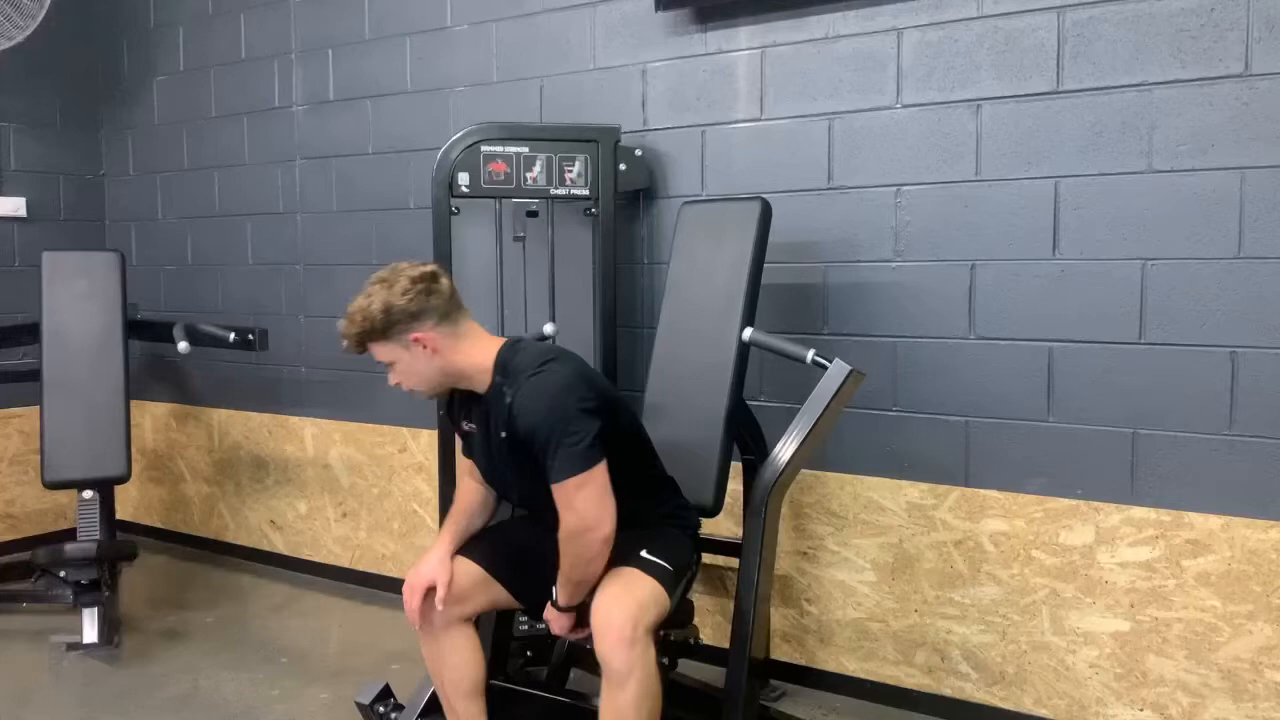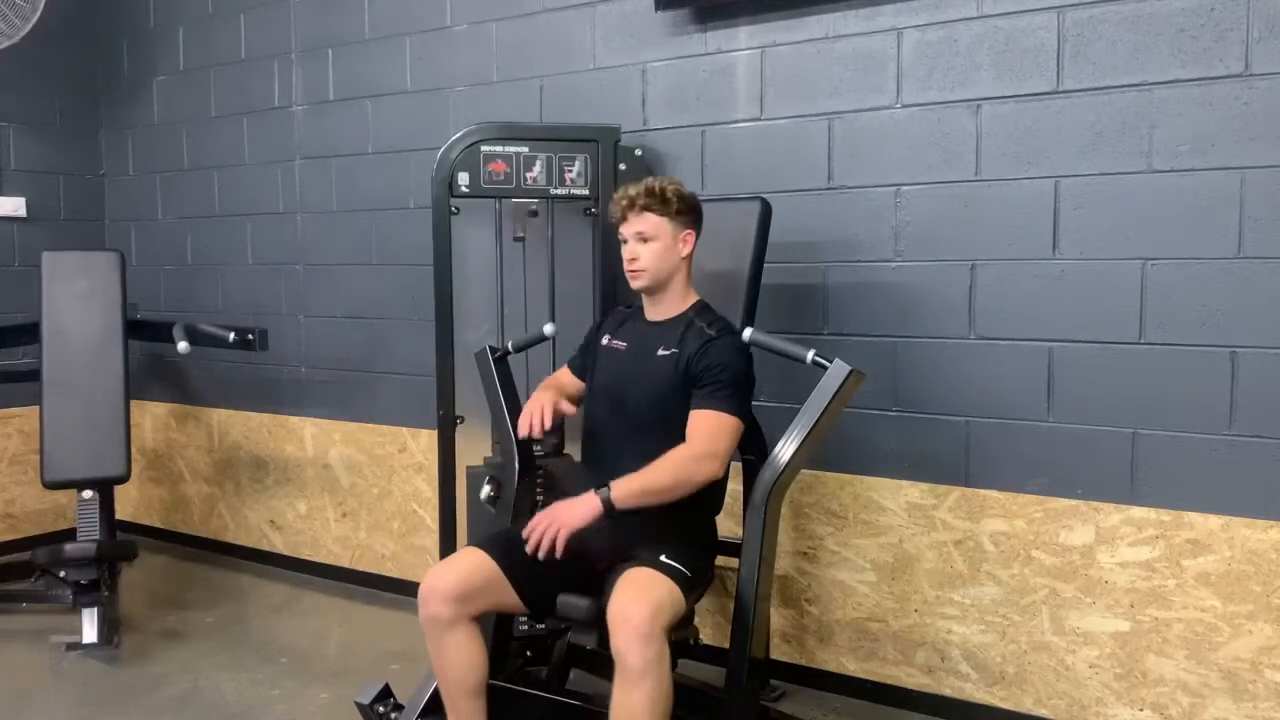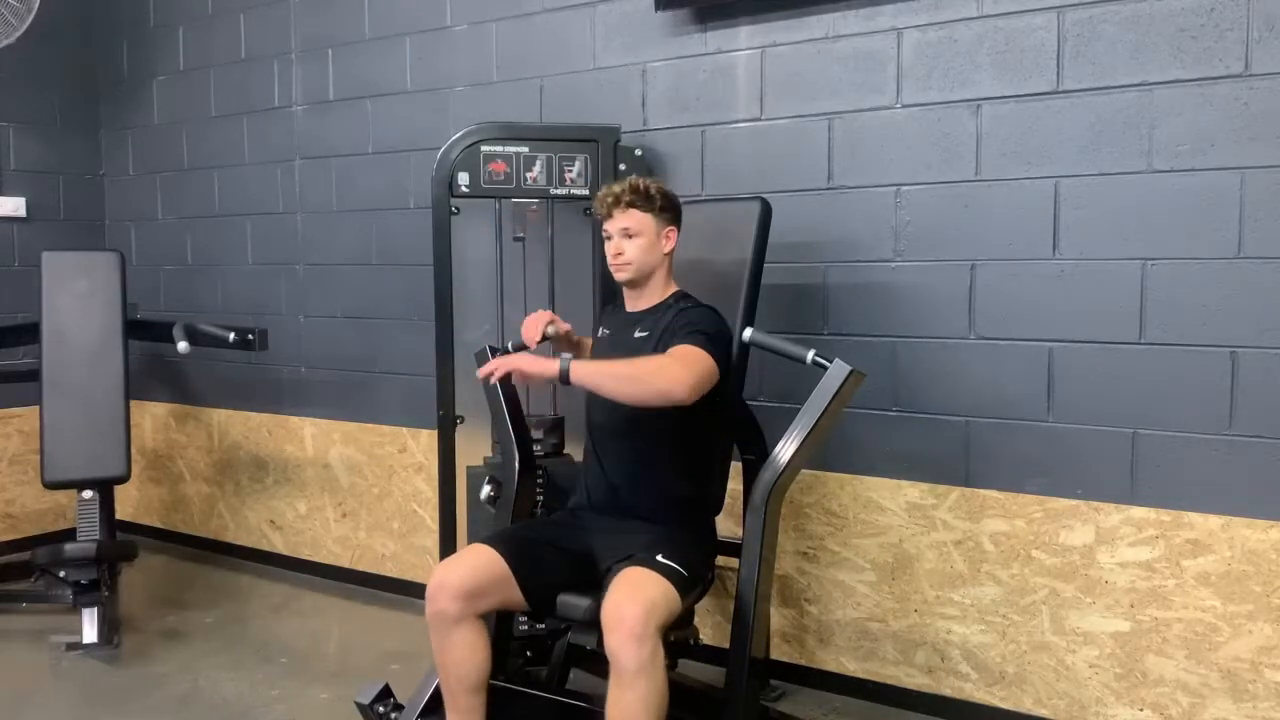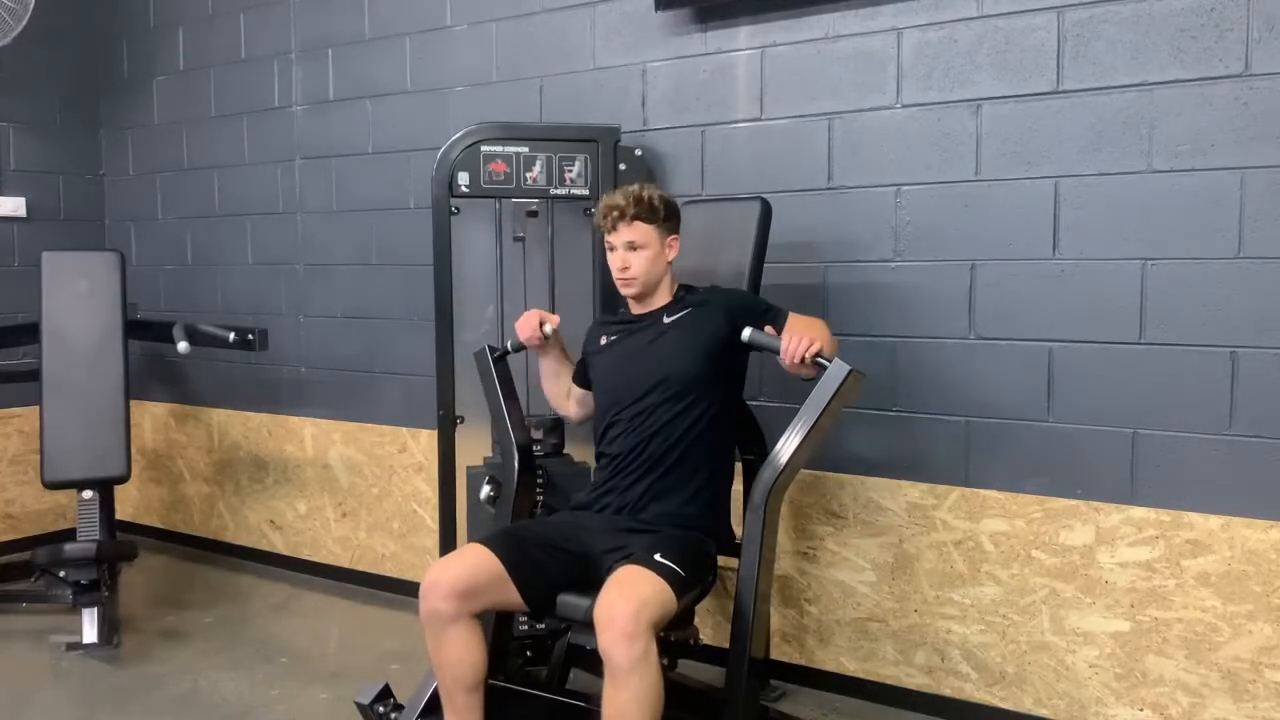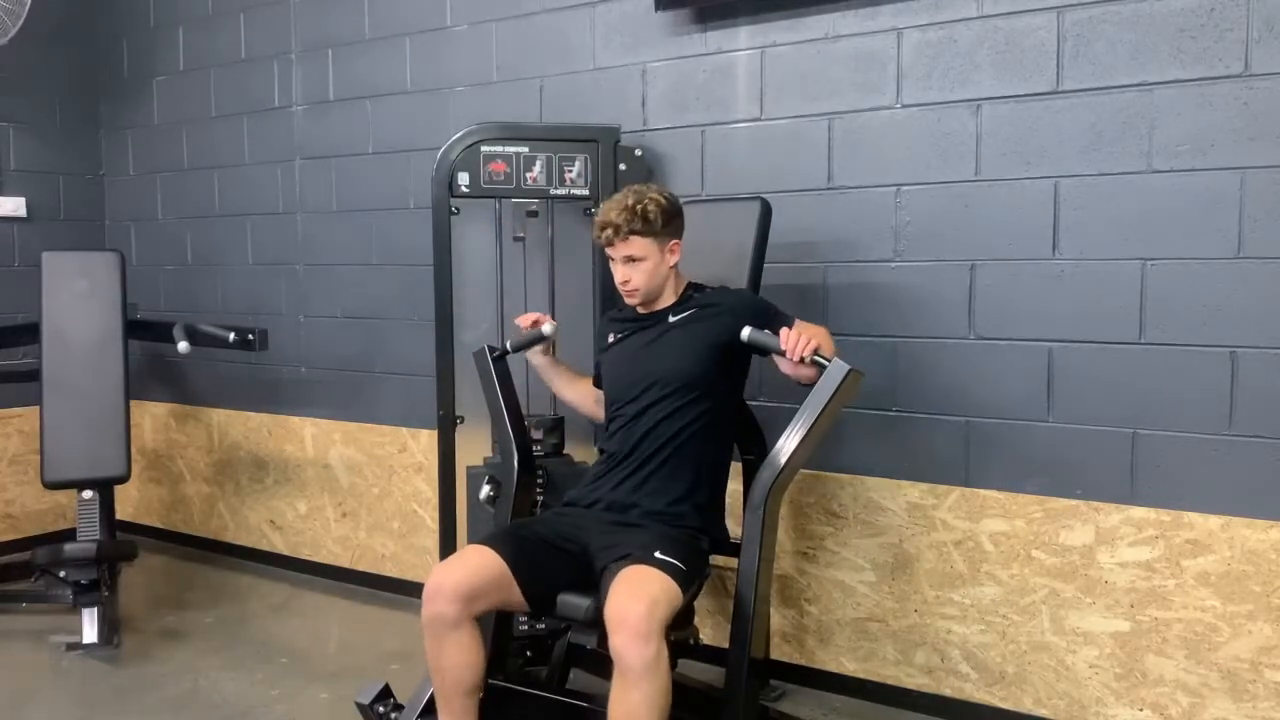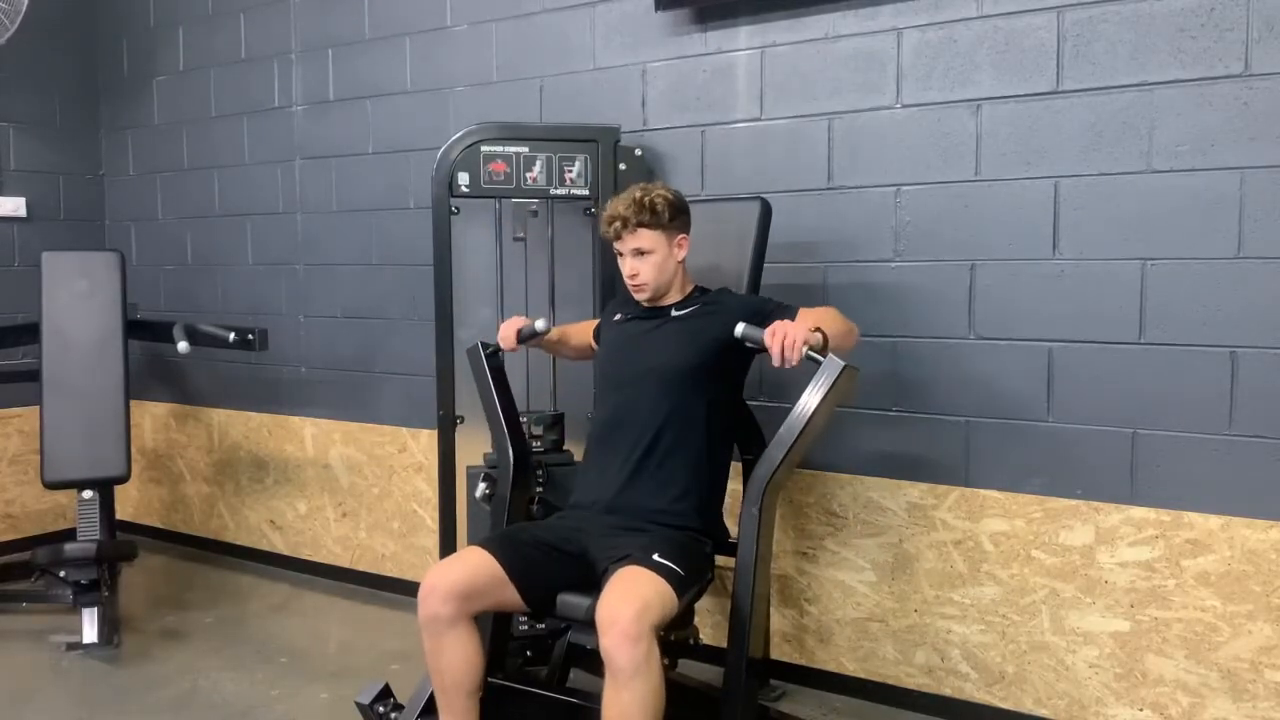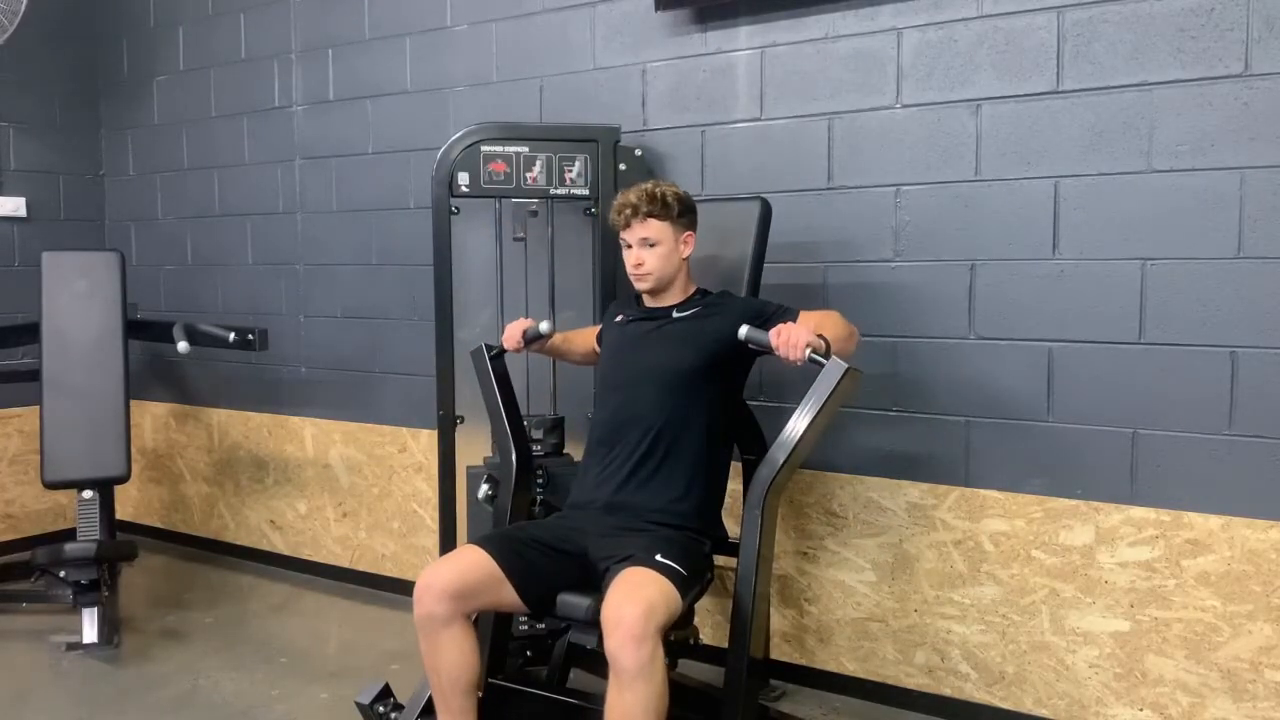
dt=0.7s
person 1, frame 1
left shoulder: (548, 389)
right shoulder: (462, 394)
left elbow: (591, 525)
right elbow: (478, 482)
left wrist: (566, 603)
right wrist: (441, 550)
left hip: (641, 530)
left knee: (616, 630)
right knee: (433, 600)
person 1, frame 2
left shoulder: (717, 345)
right shoulder: (612, 326)
left elbow: (705, 458)
right elbow: (565, 385)
left wrist: (599, 501)
right wrist: (546, 394)
left hip: (667, 532)
right hip: (588, 520)
left knee: (632, 621)
right knee: (440, 593)
person 1, frame 3
left shoulder: (695, 319)
right shoulder: (614, 321)
left elbow: (677, 383)
left wrist: (556, 367)
right wrist: (560, 341)
left hip: (665, 531)
right hip: (586, 519)
left knee: (628, 621)
right knee: (449, 589)
person 1, frame 4
left shoulder: (717, 312)
right shoulder: (603, 333)
left elbow: (810, 339)
left wrist: (808, 341)
right wrist: (546, 347)
left hip: (672, 533)
right hip: (589, 521)
left knee: (621, 619)
right knee: (442, 589)
person 1, frame 5
left shoulder: (726, 311)
right shoulder: (614, 325)
left elbow: (817, 350)
left wrist: (807, 349)
right wrist: (541, 359)
left hip: (665, 527)
right hip: (584, 514)
left knee: (632, 621)
right knee: (445, 591)
person 1, frame 6
left shoulder: (725, 313)
right shoulder: (620, 312)
left elbow: (843, 329)
left wrist: (810, 332)
right wrist: (537, 335)
left hip: (666, 532)
right hip: (581, 520)
left knee: (622, 621)
right knee: (440, 592)
person 1, frame 7
left shoulder: (725, 317)
right shoulder: (622, 313)
left elbow: (843, 332)
left wrist: (810, 337)
right wrist: (542, 341)
left hip: (664, 532)
right hip: (580, 520)
left knee: (629, 624)
right knee: (436, 591)
